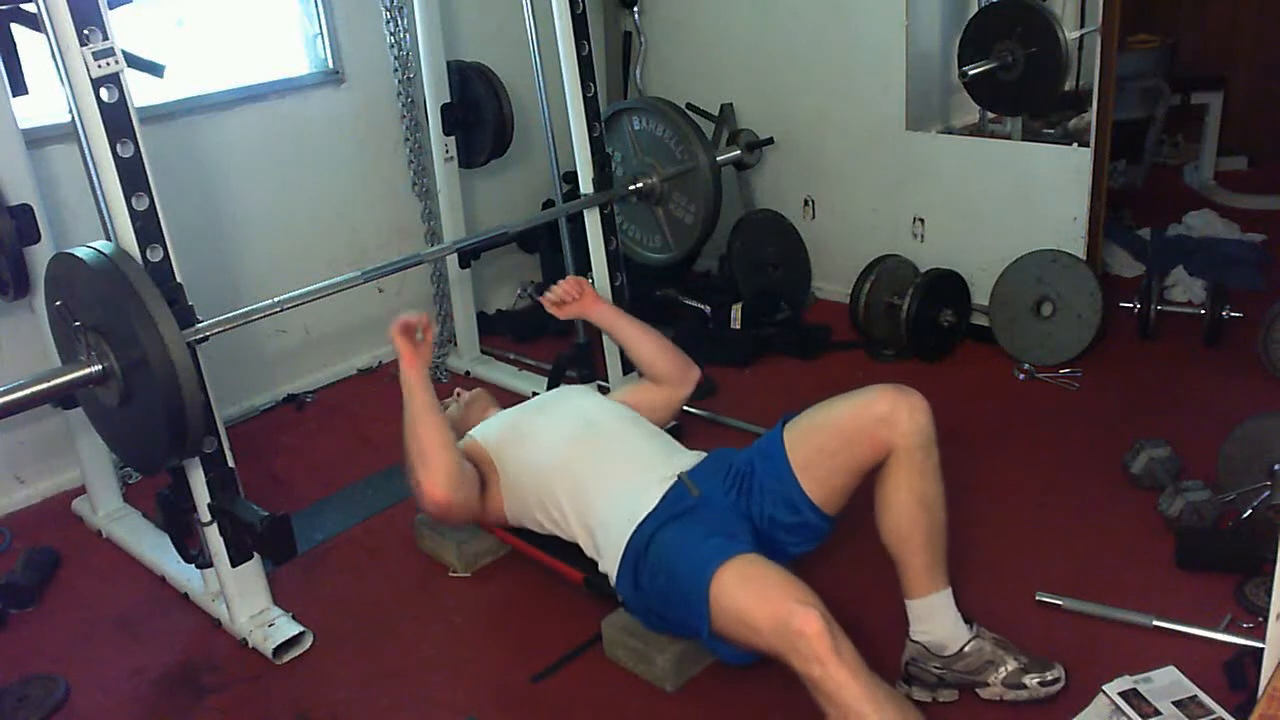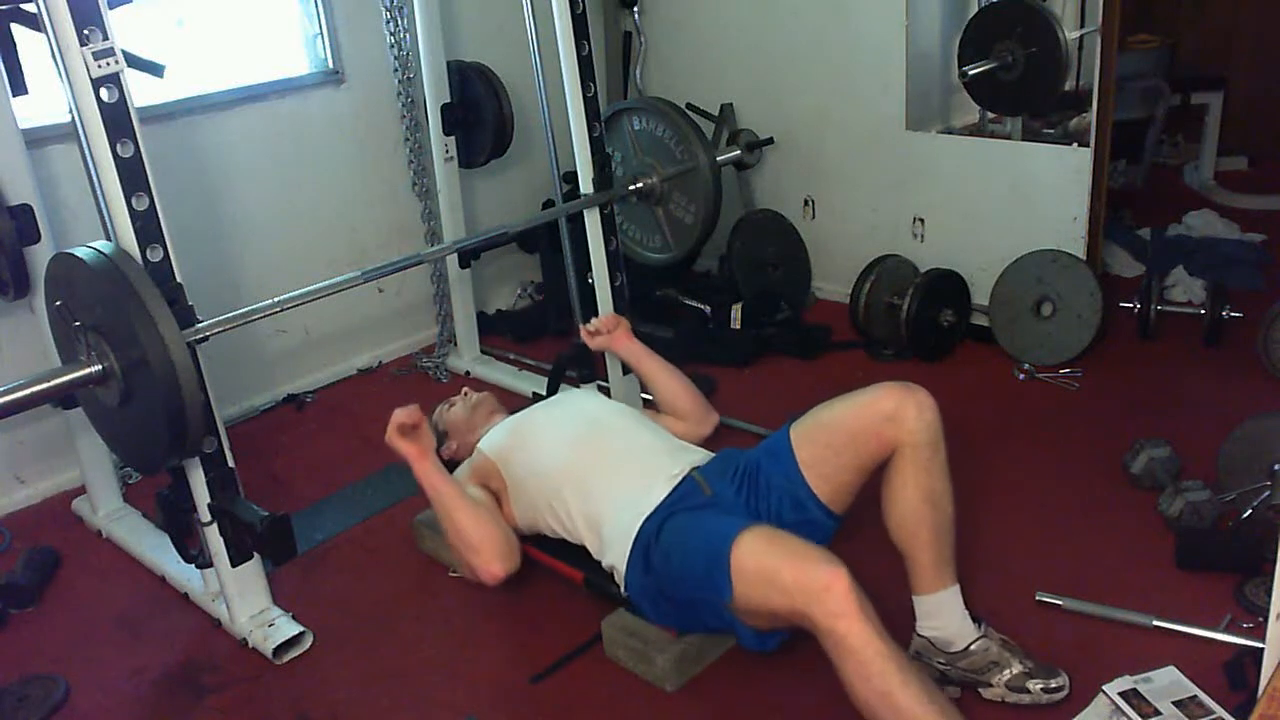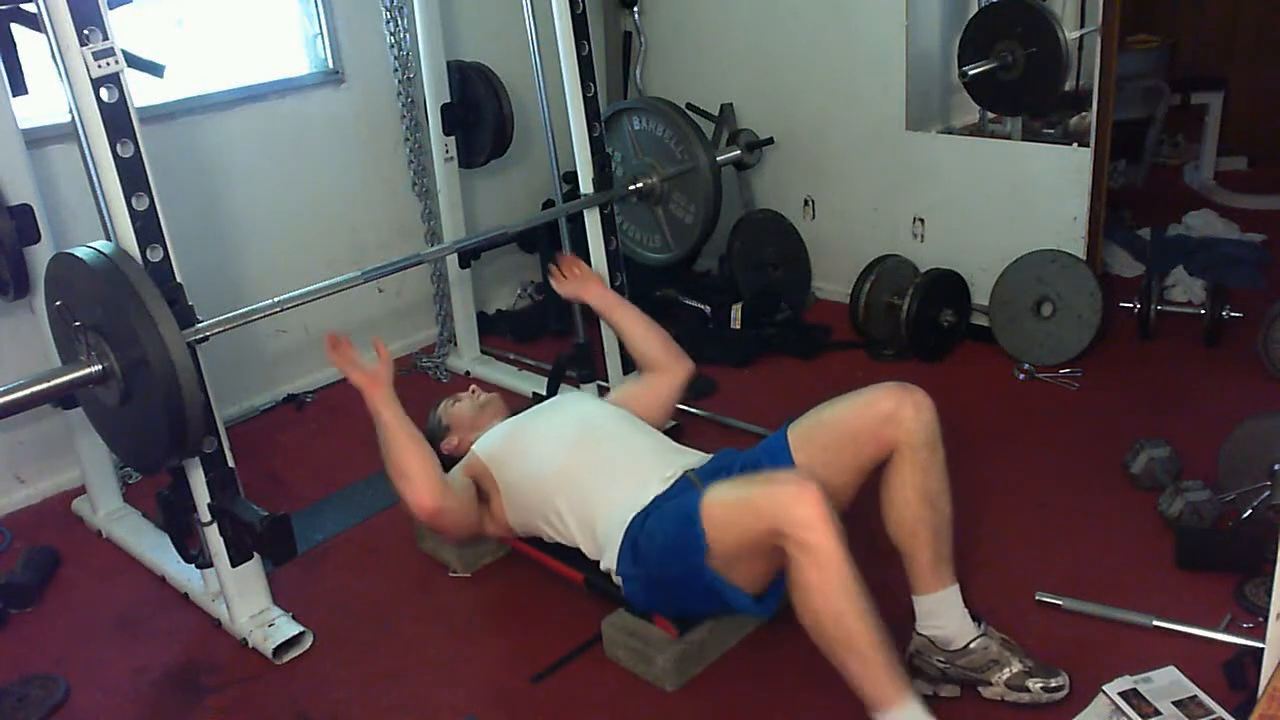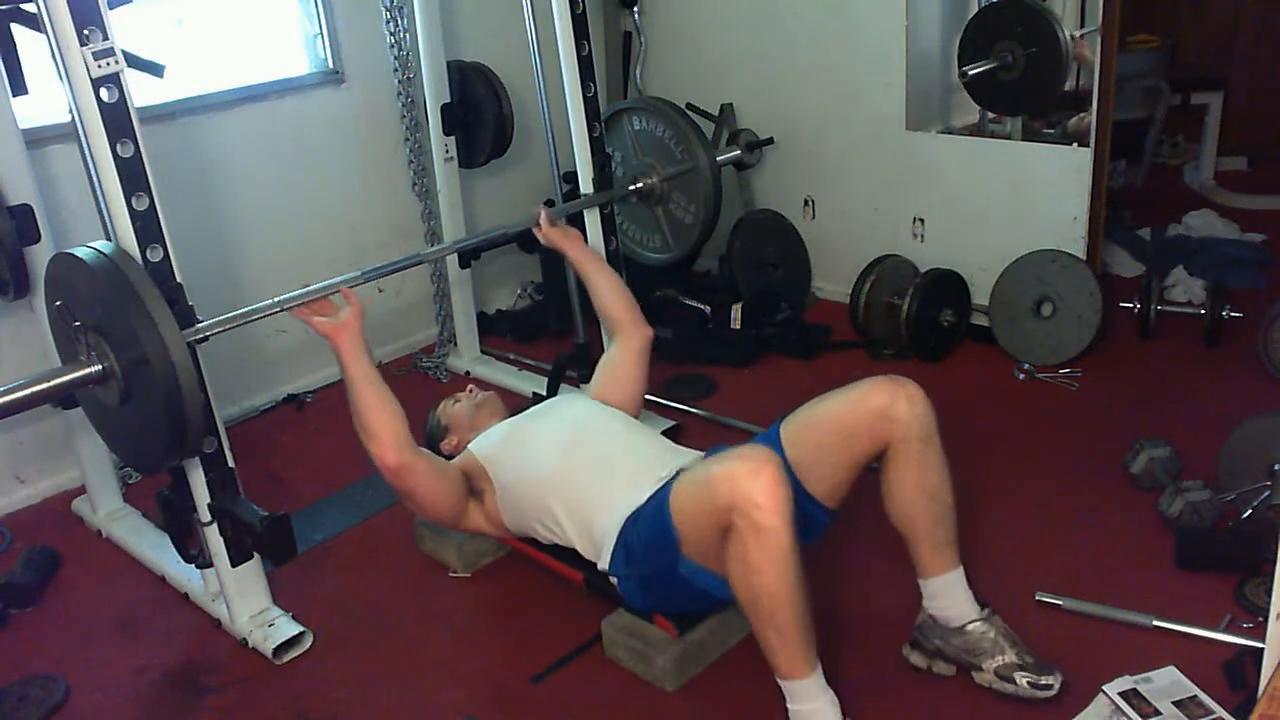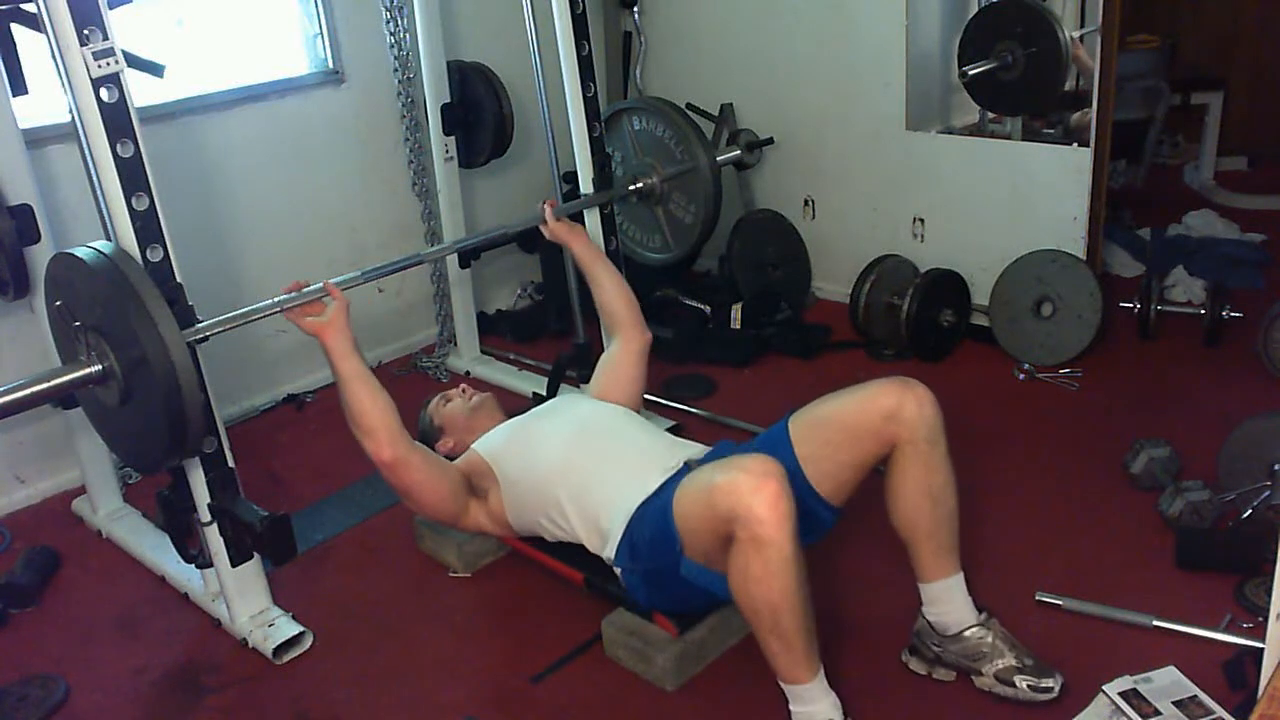
dt=0.3s
person 1, frame 1
left shoulder: (565, 405)
right shoulder: (468, 459)
left elbow: (679, 381)
right elbow: (442, 498)
left wrist: (602, 316)
right wrist: (412, 369)
left hip: (725, 481)
right hip: (658, 537)
left knee: (898, 411)
right knee: (806, 629)
left ankle: (939, 647)
person 1, frame 2
left shoulder: (569, 407)
right shoulder: (474, 474)
left elbow: (698, 420)
right elbow: (494, 563)
left wrist: (626, 346)
right wrist: (421, 462)
left hip: (729, 478)
right hip: (661, 535)
left knee: (905, 409)
right knee: (829, 589)
left ankle: (947, 641)
person 1, frame 3
left shoulder: (578, 408)
right shoulder: (476, 476)
left elbow: (673, 369)
right elbow: (428, 501)
left wrist: (595, 294)
right wrist: (382, 398)
left hip: (715, 476)
right hip: (654, 543)
left knee: (901, 410)
right knee: (802, 507)
left ankle: (945, 639)
person 1, frame 4
left shoulder: (581, 409)
right shoulder: (471, 482)
left elbow: (632, 332)
right elbow: (395, 457)
left wrist: (574, 248)
right wrist: (350, 343)
left hip: (707, 483)
right hip: (650, 542)
left knee: (896, 402)
right knee: (756, 476)
left ankle: (948, 620)
person 1, frame 5
left shoulder: (574, 408)
right shoulder: (471, 484)
left elbow: (632, 334)
right elbow: (390, 451)
left wrist: (577, 242)
right wrist: (335, 338)
left hip: (718, 477)
right hip: (653, 535)
left knee: (906, 406)
right knee: (758, 493)
left ankle: (949, 627)
